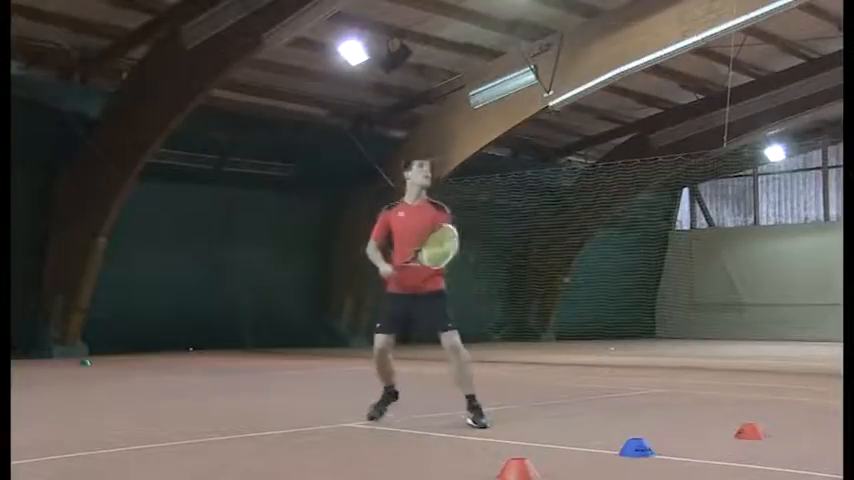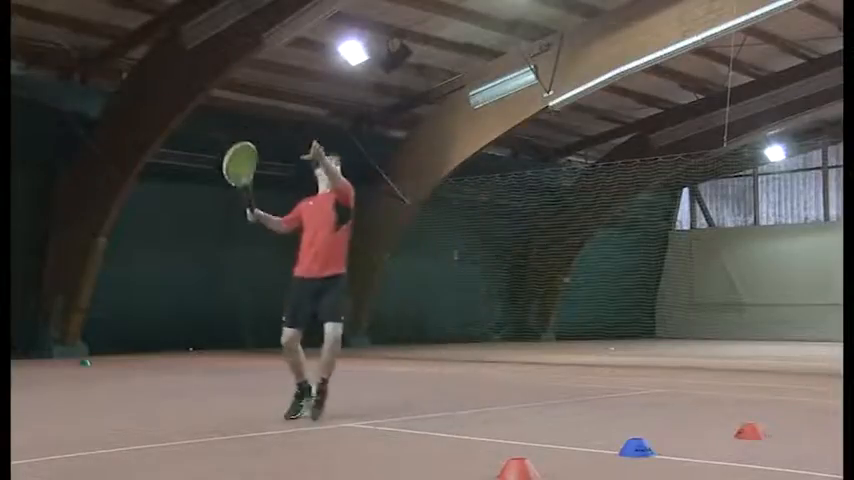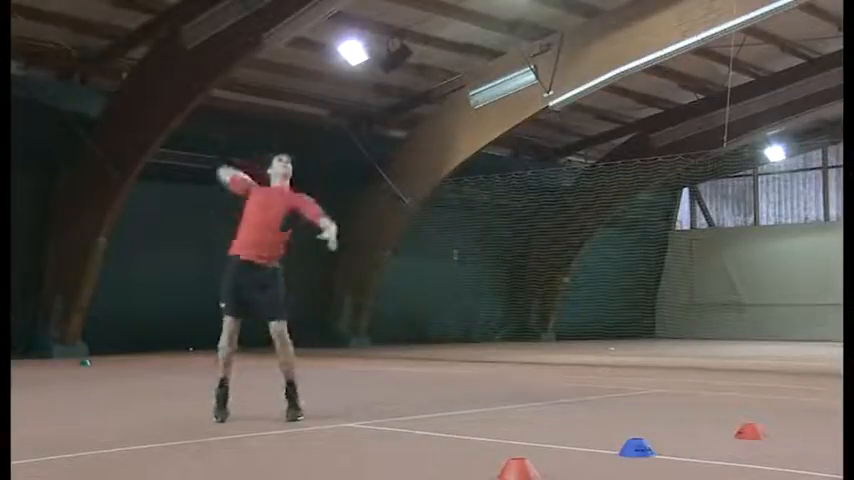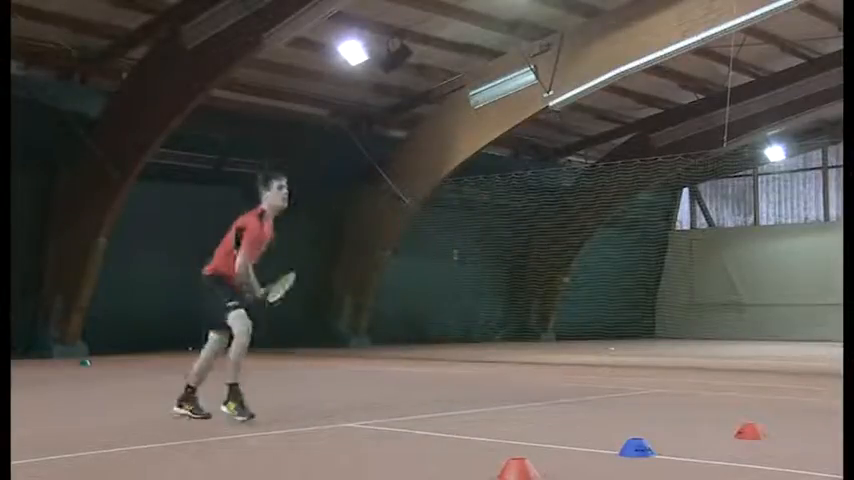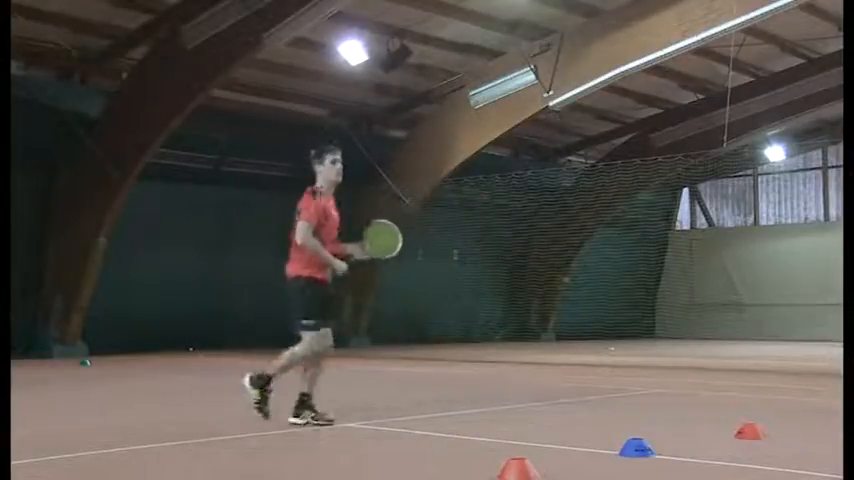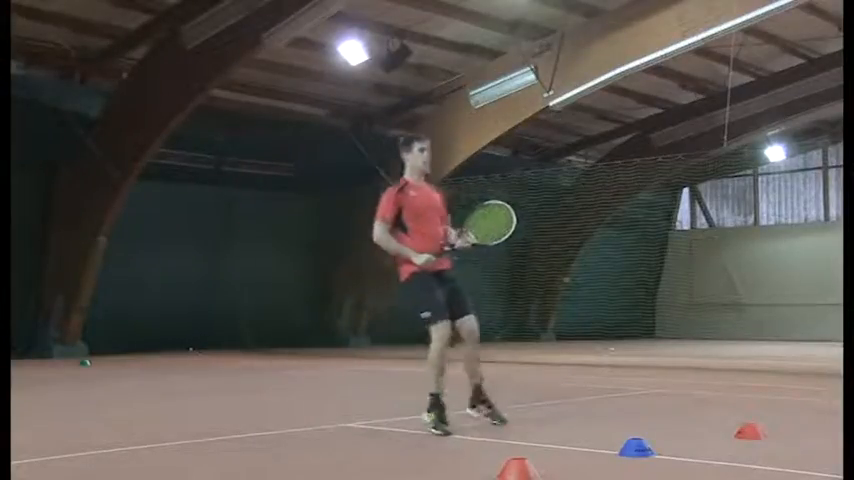
dt=0.5s
person 1, frame 1
left shoulder: (439, 210)
right shoulder: (390, 212)
right elbow: (372, 246)
right wrist: (382, 265)
left hip: (430, 290)
right hip: (398, 291)
left knee: (453, 345)
right knee: (380, 348)
left ankle: (473, 406)
right ankle: (390, 393)
person 1, frame 2
left shoulder: (343, 194)
right shoulder: (306, 204)
left elbow: (337, 178)
right elbow: (282, 226)
left wrist: (322, 158)
right wrist: (259, 215)
left hip: (332, 278)
right hip: (303, 278)
left knee: (333, 335)
right knee: (288, 340)
left ankle: (322, 390)
right ankle: (302, 390)
person 1, frame 3
left shoulder: (299, 200)
right shoulder: (255, 192)
left elbow: (324, 222)
right elbow: (224, 175)
left wrist: (330, 231)
left hip: (268, 271)
right hip: (241, 265)
left knee: (280, 334)
right knee: (230, 333)
left ankle: (291, 394)
right ankle: (222, 392)
person 1, frame 4
left shoulder: (267, 223)
right shoulder: (254, 224)
right elbow: (241, 268)
left wrist: (249, 290)
right wrist: (255, 291)
left hip: (231, 282)
right hip: (219, 280)
left knee: (216, 344)
right knee: (243, 328)
left ankle: (186, 399)
right ankle: (233, 395)
person 1, frame 5
left shoulder: (329, 201)
right shoulder: (314, 199)
right elbow: (302, 238)
left wrist: (349, 250)
right wrist: (334, 262)
left hip: (321, 281)
right hip: (304, 278)
left knee: (324, 345)
right knee: (312, 345)
left ankle: (304, 407)
right ankle: (261, 380)
person 1, frame 6
left shoulder: (434, 193)
right shoulder: (396, 193)
right elbow: (379, 234)
left wrist: (457, 238)
right wrist: (413, 256)
left hip: (443, 270)
right hip: (417, 274)
left knee: (471, 330)
right knee: (441, 333)
left ankle: (478, 398)
right ankle: (435, 405)
